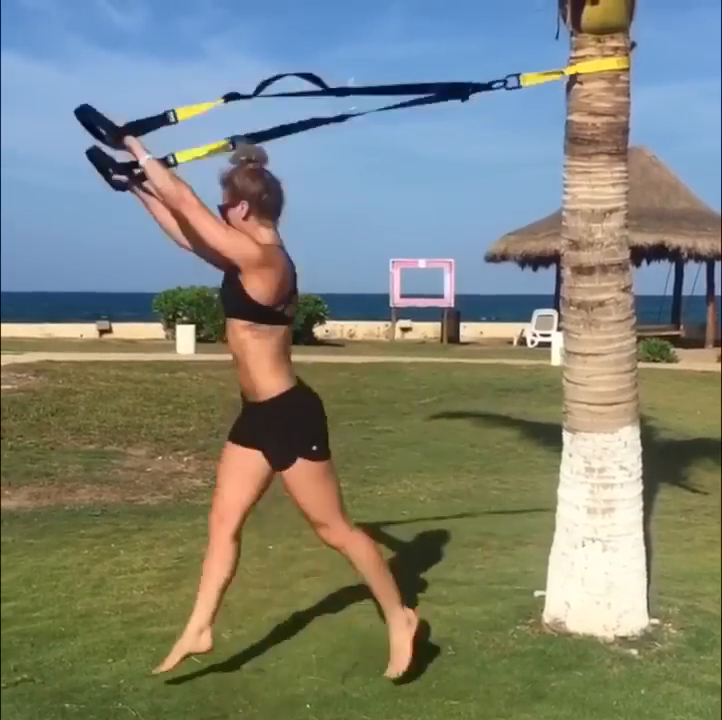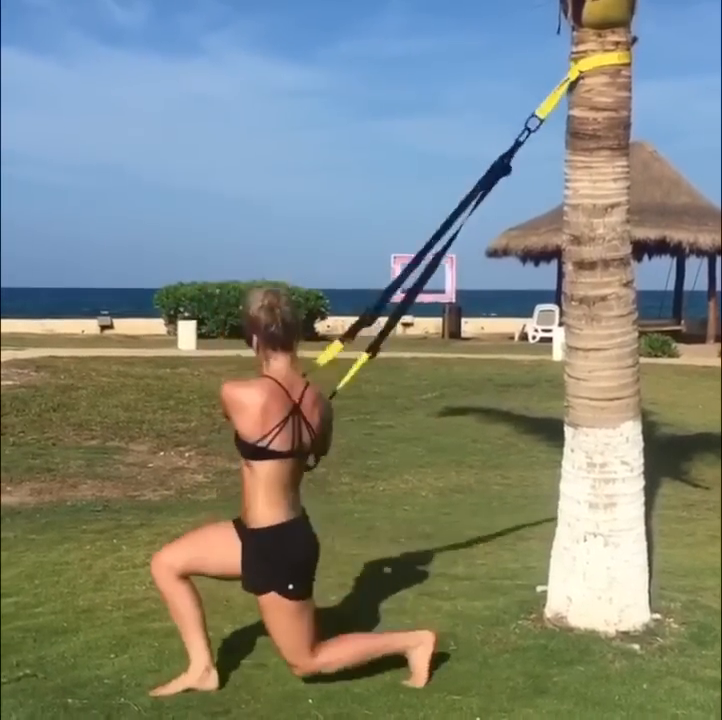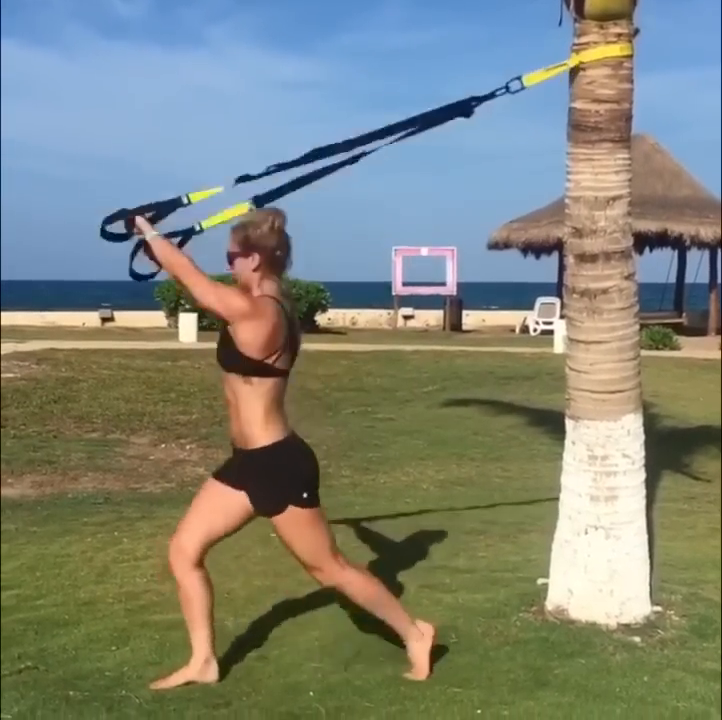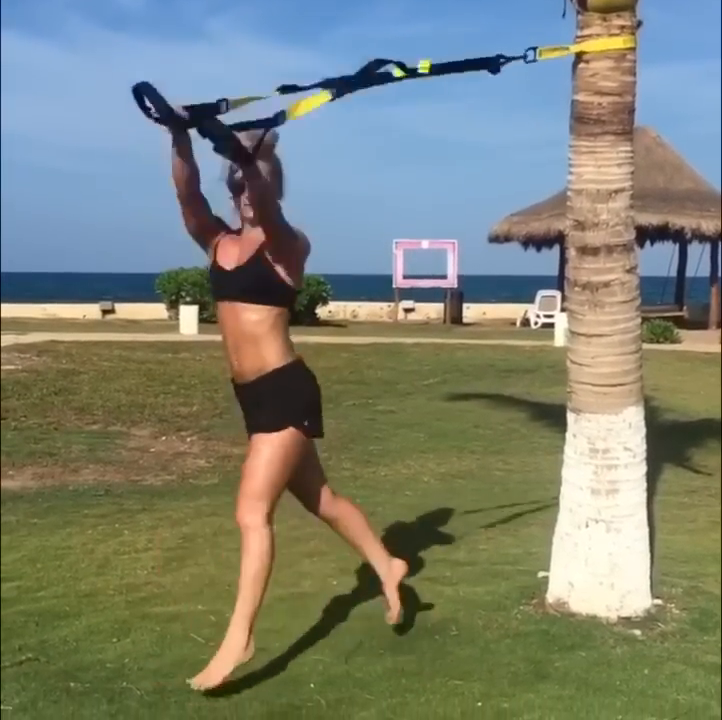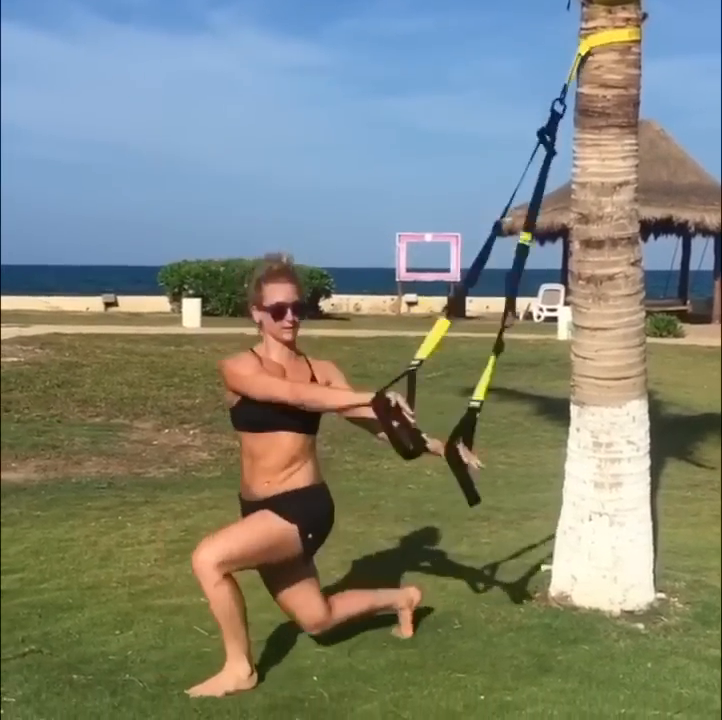
dt=0.3s
person 1, frame 1
left shoulder: (261, 259)
right shoulder: (254, 257)
left elbow: (188, 206)
right elbow: (193, 229)
left wrist: (141, 155)
right wrist: (147, 175)
left hip: (289, 415)
right hip: (260, 413)
left knee: (332, 528)
right knee: (223, 523)
left ankle: (399, 619)
right ankle: (198, 630)
person 1, frame 2
left shoulder: (244, 397)
right shoulder: (316, 398)
left hip: (276, 544)
right hip: (273, 531)
left knee: (306, 660)
right knee: (165, 565)
left ankle: (415, 642)
right ankle: (201, 668)
person 1, frame 3
left shoulder: (251, 312)
right shoulder: (264, 311)
left elbow: (188, 276)
right elbow: (201, 280)
left wrist: (148, 235)
right wrist: (162, 245)
left hip: (278, 466)
right hip: (249, 462)
left knee: (328, 571)
right knee: (182, 550)
left ankle: (414, 631)
right ankle: (202, 660)
person 1, frame 4
left shoulder: (287, 246)
right shoulder: (218, 242)
left elbow: (268, 209)
right elbow: (188, 199)
left wrist: (252, 162)
right wrist: (181, 143)
left hip: (285, 396)
right hip: (253, 398)
left knee: (251, 512)
right knee: (320, 500)
left ankle: (238, 641)
right ankle: (386, 567)
person 1, frame 5
left shoulder: (320, 371)
right shoulder: (239, 370)
left elbow: (376, 420)
right elbow: (291, 392)
left wrist: (437, 443)
right wrist: (356, 399)
left hip: (303, 506)
right hip: (257, 512)
left knee: (208, 558)
right knee: (317, 619)
left ankle: (238, 669)
right ankle: (402, 600)
